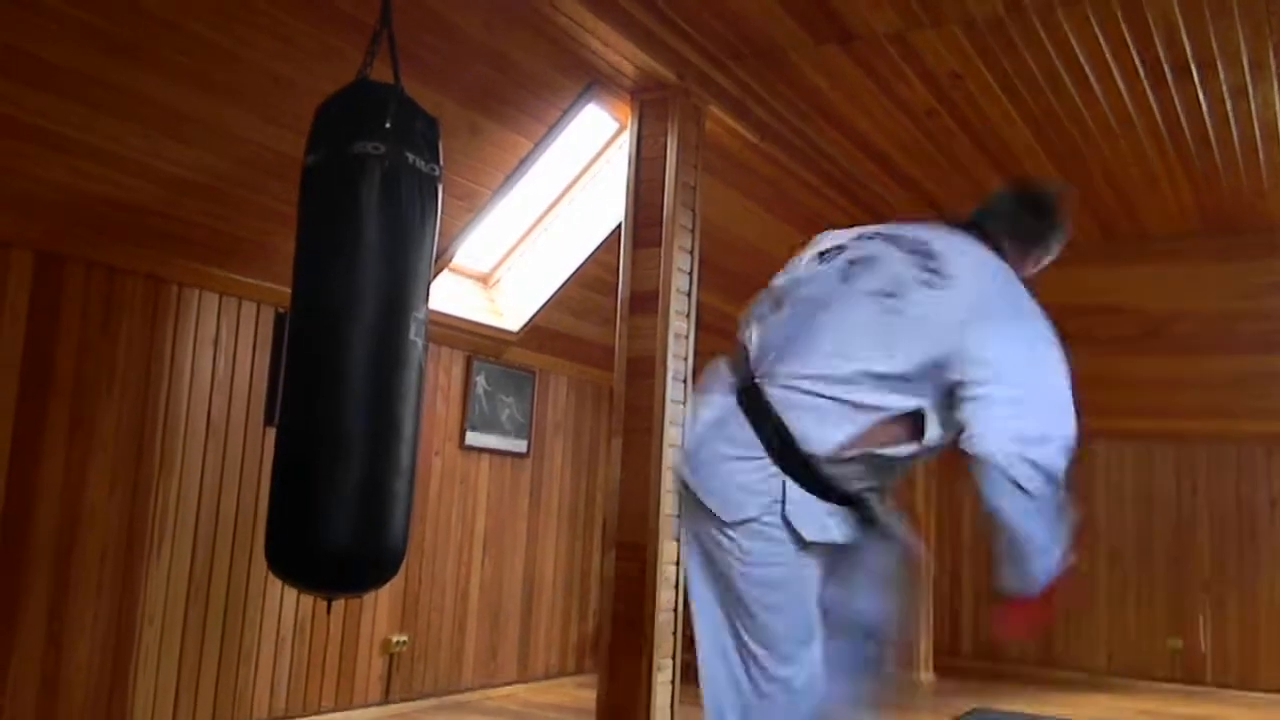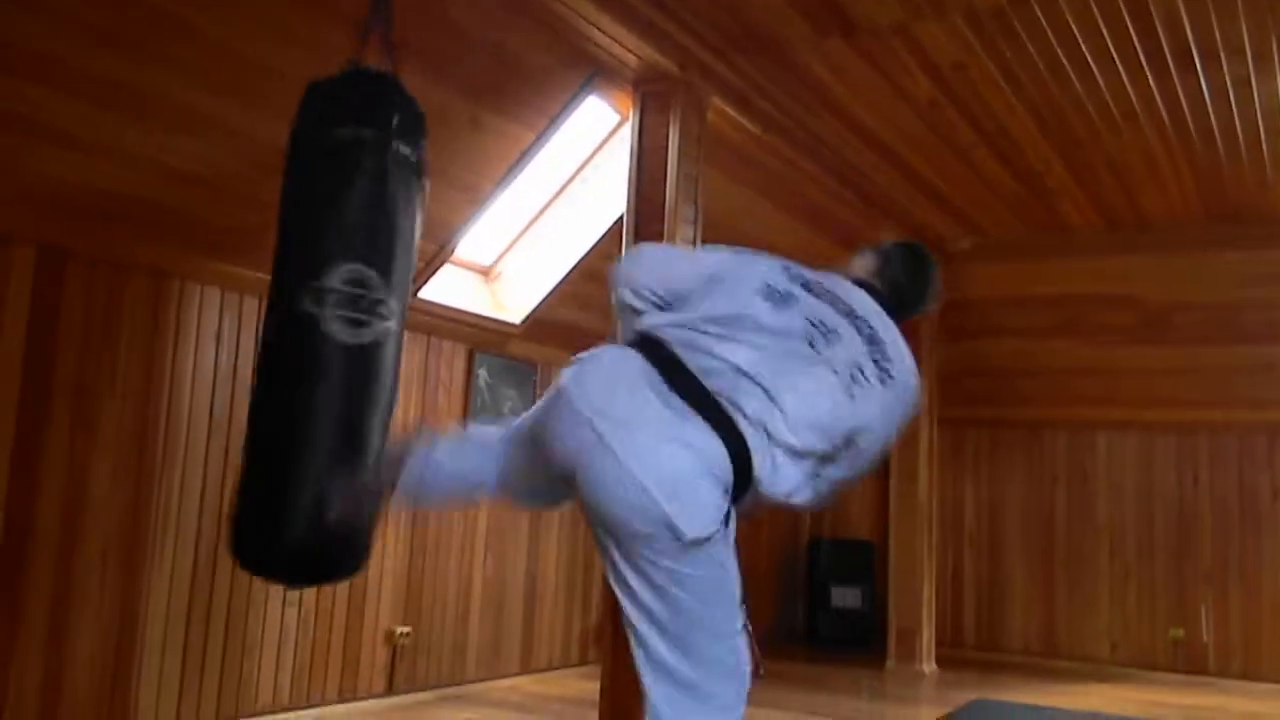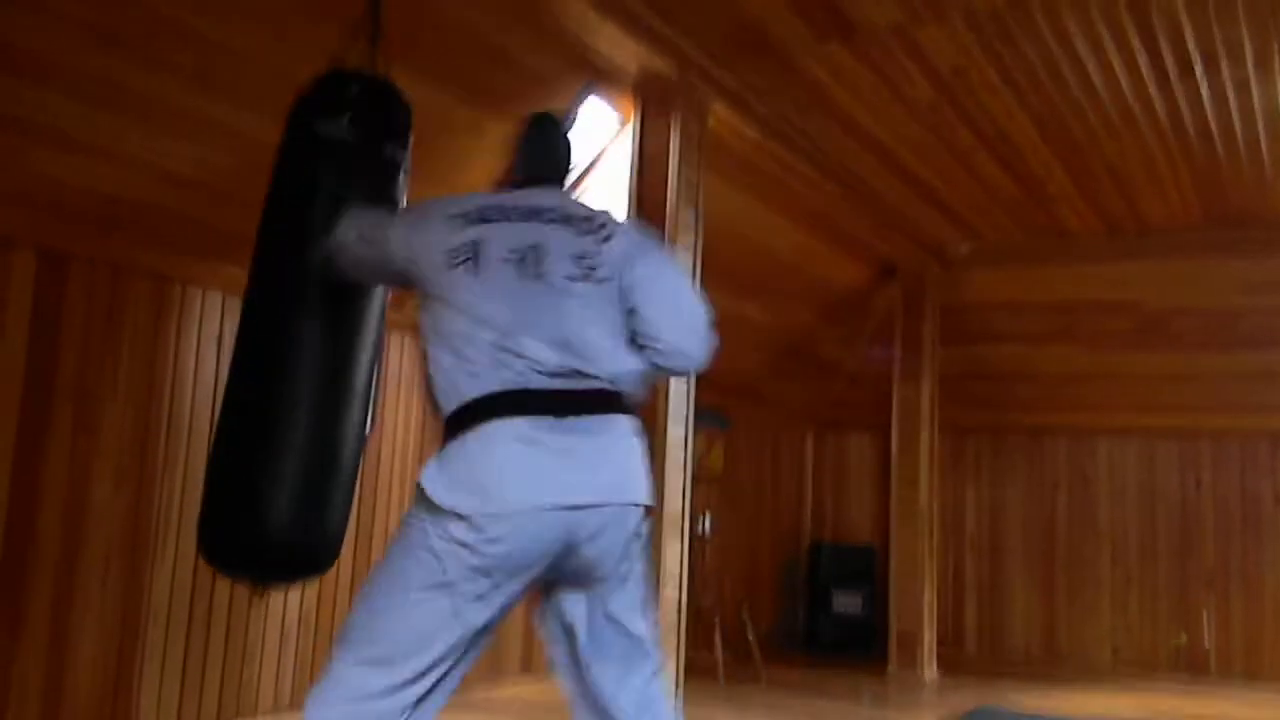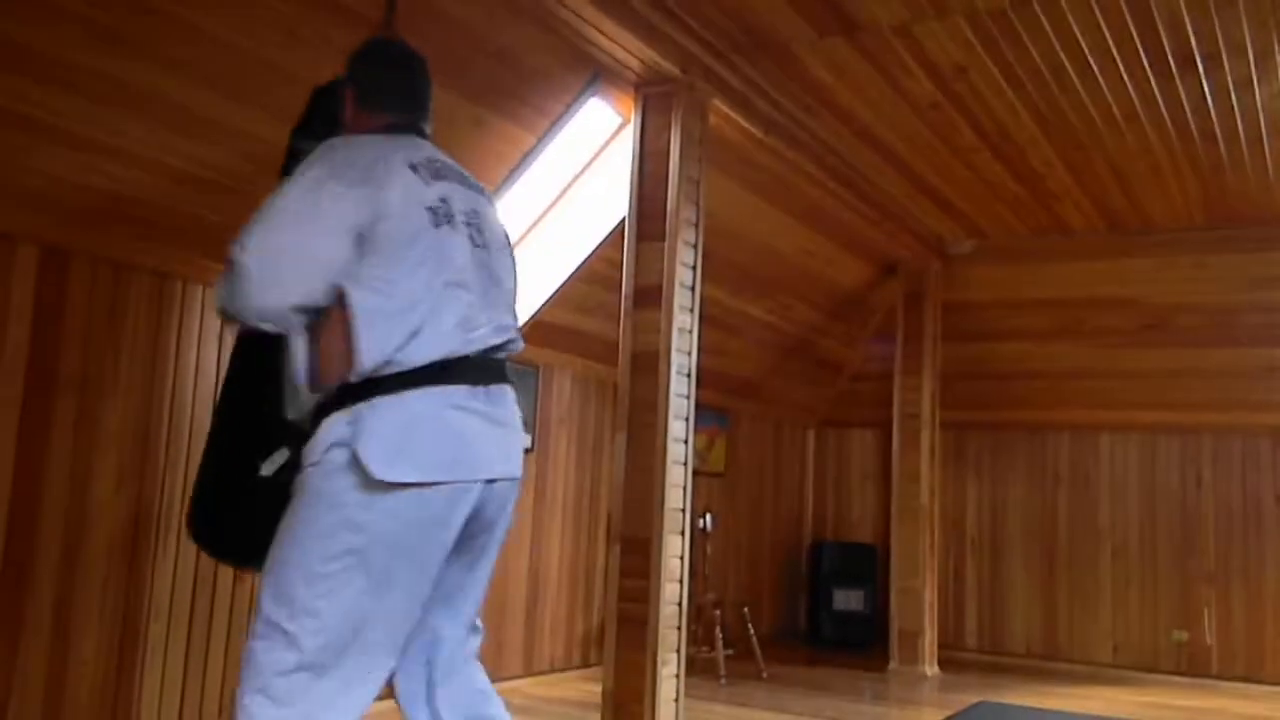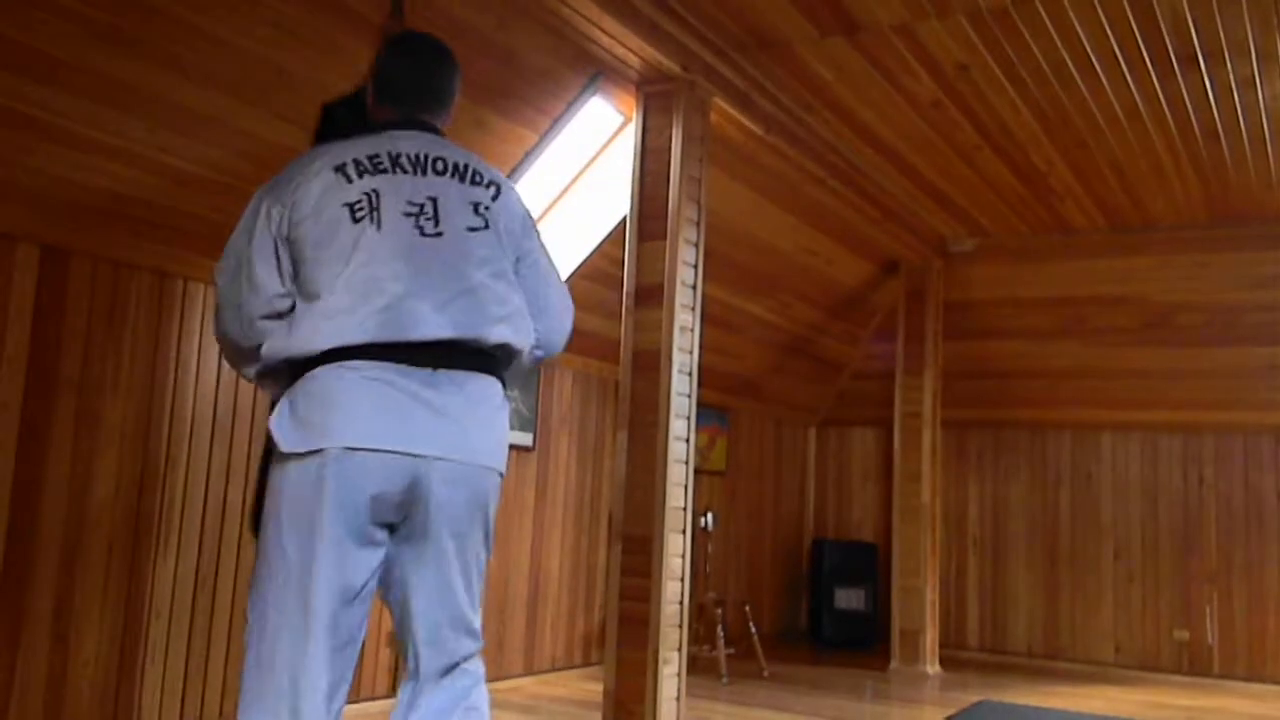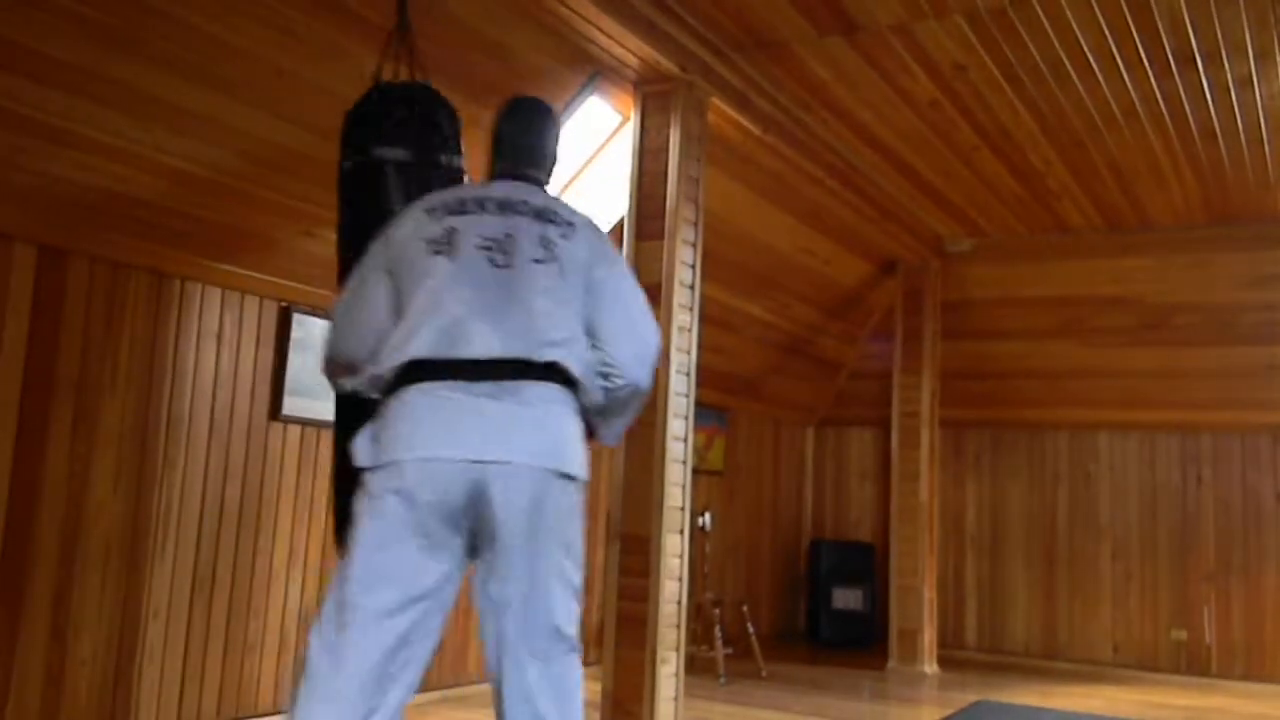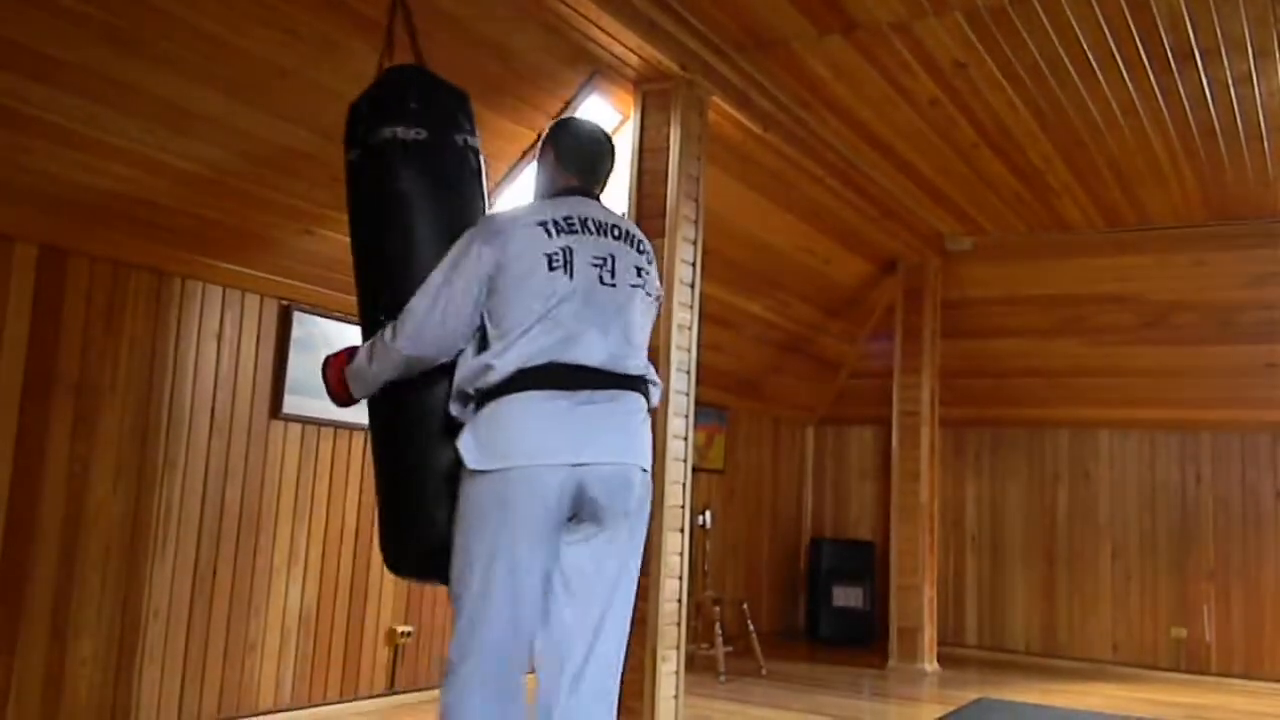
dt=0.4s
person 1, frame 1
left shoulder: (855, 242)
right shoulder: (1007, 316)
left elbow: (764, 315)
right elbow: (1023, 458)
right wrist: (1033, 579)
left hip: (735, 426)
right hip: (758, 484)
left knee: (861, 604)
person 1, frame 2
left shoulder: (771, 273)
right shoulder: (895, 381)
left elbow: (635, 274)
right elbow: (798, 483)
left hip: (600, 396)
right hip: (673, 480)
left knee: (506, 461)
left ankle: (391, 473)
person 1, frame 3
left shoulder: (450, 222)
right shoulder: (618, 238)
left elbow: (353, 244)
right elbow: (687, 344)
left hip: (487, 471)
right hip: (606, 476)
person 1, frame 4
left shoulder: (348, 164)
right shoulder: (469, 194)
left elbow: (259, 287)
left hip: (396, 439)
right hip: (489, 437)
right knee: (441, 665)
person 1, frame 5
left shoulder: (311, 175)
right shoulder: (496, 190)
left elbow: (243, 321)
right elbow: (550, 329)
left wrist: (287, 370)
left hip: (344, 415)
right hip: (464, 428)
right knee: (447, 663)
person 1, frame 6
left shoulder: (417, 219)
right shoulder: (581, 234)
left elbow: (348, 351)
right elbow: (632, 360)
left wrist: (398, 375)
right wrist: (599, 425)
left hip: (426, 431)
right hip: (537, 438)
left knee: (355, 659)
right knee: (541, 658)
person 1, frame 7
left shoulder: (503, 232)
right shoulder: (641, 249)
left elbow: (420, 336)
left wrist: (355, 374)
left hip: (524, 434)
right hip: (620, 439)
left knee: (489, 636)
right knee: (590, 645)
